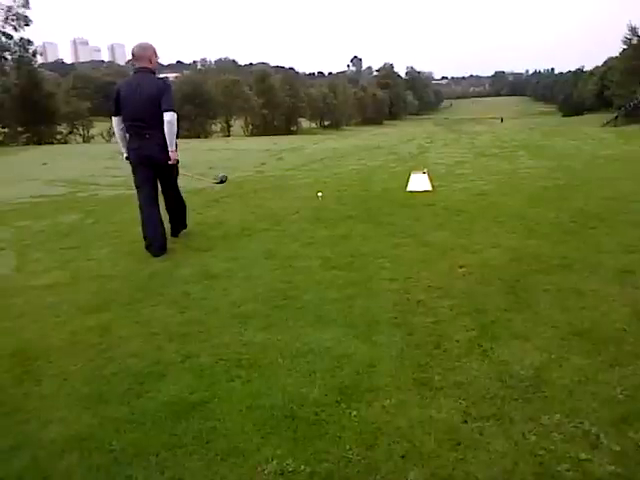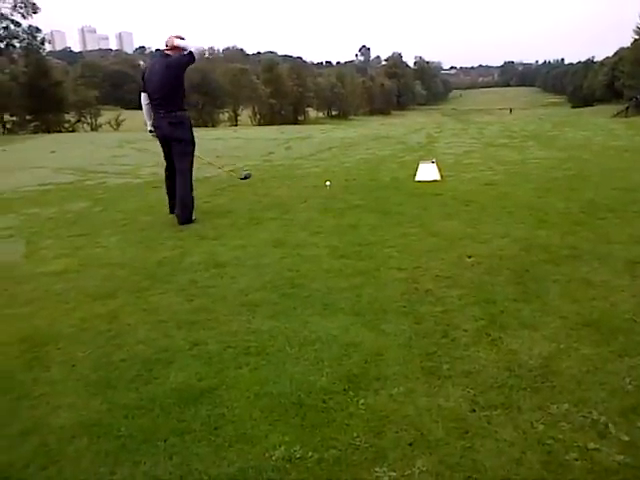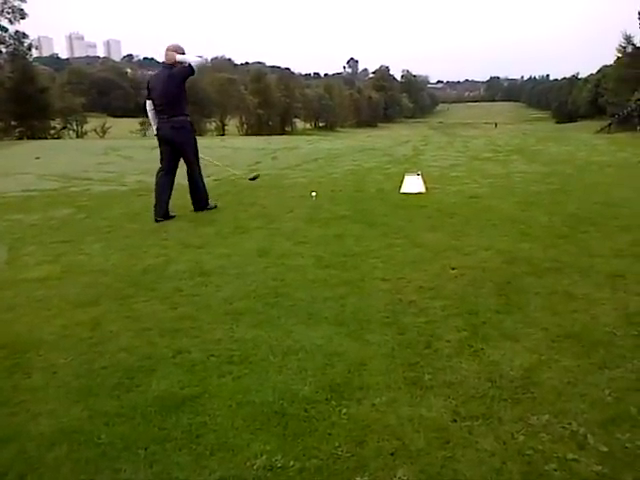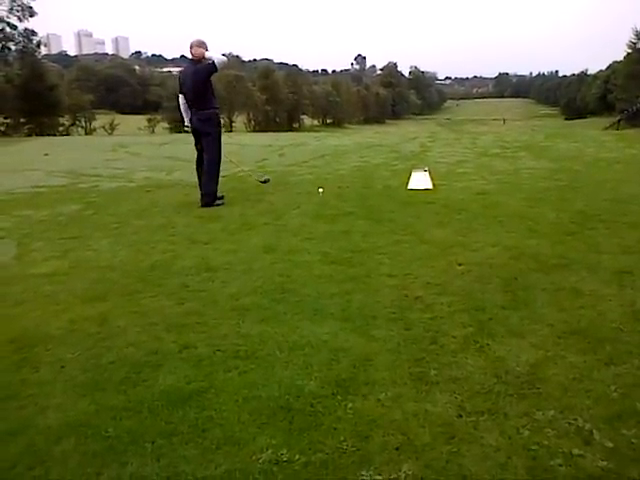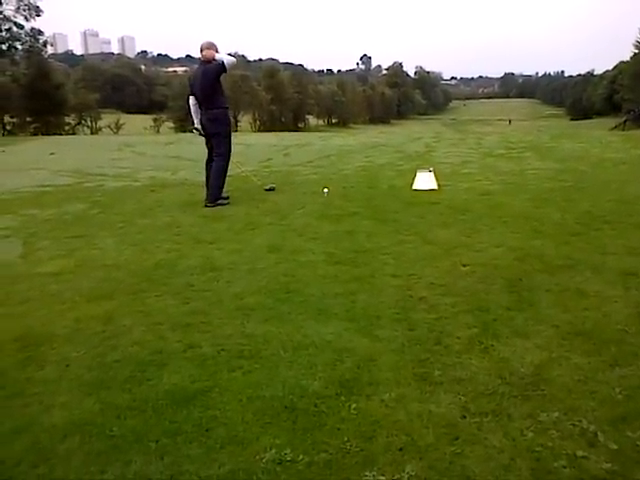
dt=1s
person 1, frame 1
left shoulder: (121, 88)
right shoulder: (161, 85)
left elbow: (117, 123)
right elbow: (169, 118)
left wrist: (125, 150)
right wrist: (172, 148)
left hip: (137, 148)
right hip: (161, 146)
left knee: (146, 197)
right knee: (170, 190)
left ankle: (156, 245)
right ankle: (177, 227)
person 1, frame 2
left shoulder: (149, 68)
right shoulder: (173, 64)
left elbow: (145, 99)
left wrist: (151, 124)
right wrist: (178, 42)
left hip: (160, 123)
right hip: (177, 122)
left knee: (171, 167)
right knee: (183, 170)
left ankle: (175, 205)
right ankle: (184, 214)
person 1, frame 3
left shoulder: (153, 78)
right shoulder: (176, 74)
left elbow: (149, 106)
right elbow: (199, 61)
left wrist: (156, 128)
right wrist: (178, 58)
left hip: (163, 128)
right hip: (181, 126)
left knee: (166, 169)
right knee: (193, 166)
left ankle: (161, 211)
right ankle: (200, 203)
person 1, frame 4
left shoulder: (184, 73)
right shoulder: (201, 69)
left elbow: (182, 99)
right elbow: (223, 60)
left wrist: (188, 121)
right wrist: (206, 55)
left hip: (196, 119)
right hip: (208, 117)
left knee: (202, 157)
right knee: (212, 157)
left ankle: (208, 193)
right ankle: (208, 198)
person 1, frame 5
left shoulder: (195, 74)
right shoulder: (210, 69)
left elbow: (192, 101)
right elbow: (232, 60)
left wrist: (197, 123)
right wrist: (215, 56)
left hip: (206, 118)
right hip: (218, 116)
left knee: (213, 156)
right knee: (221, 156)
left ankle: (213, 193)
right ankle: (213, 197)
